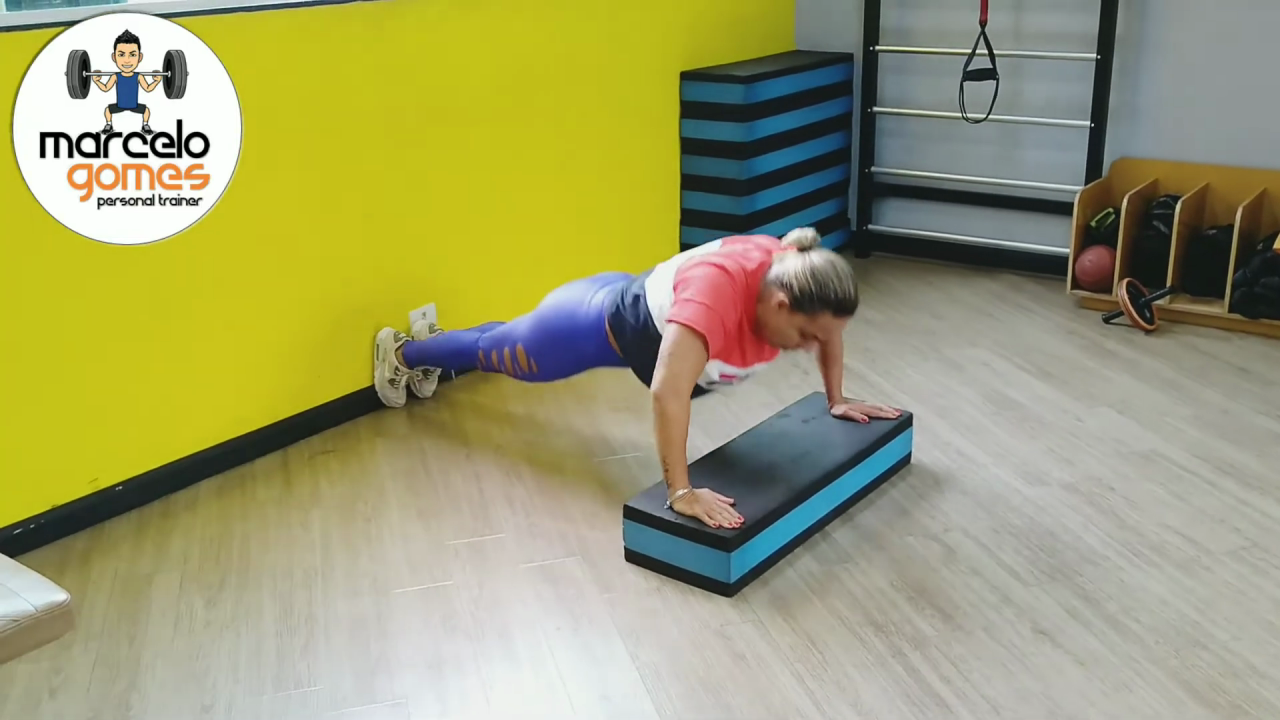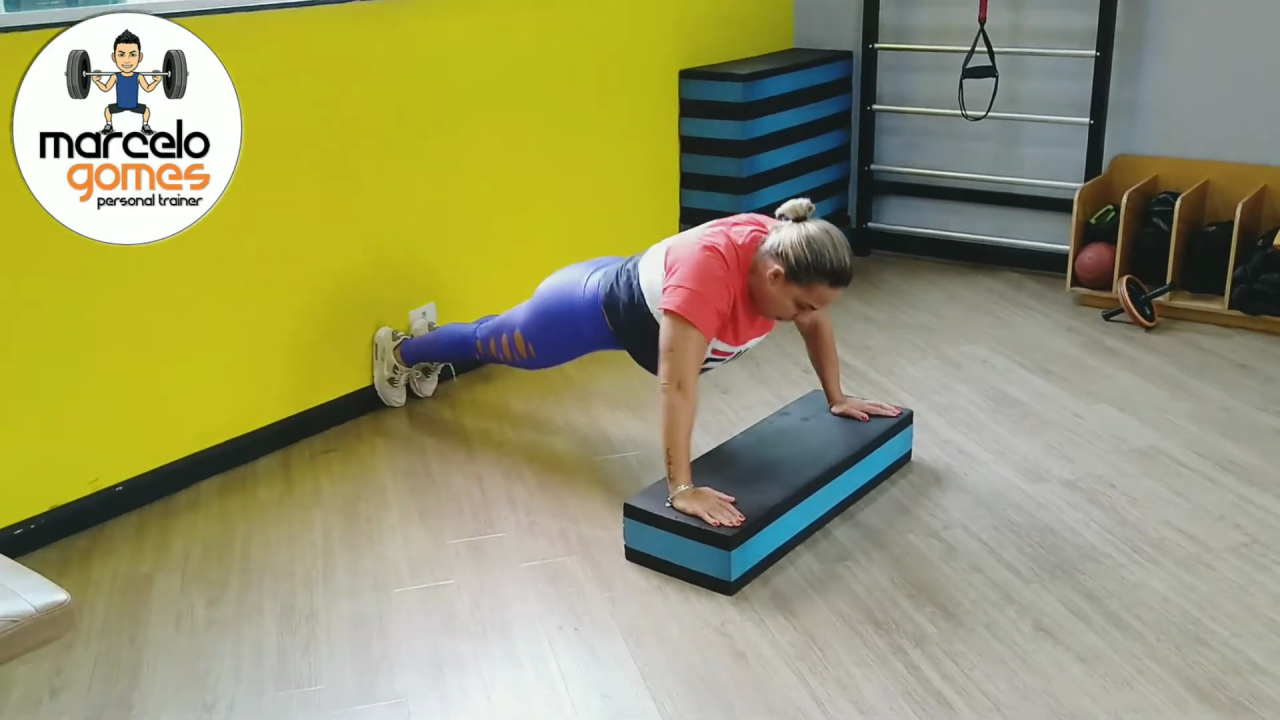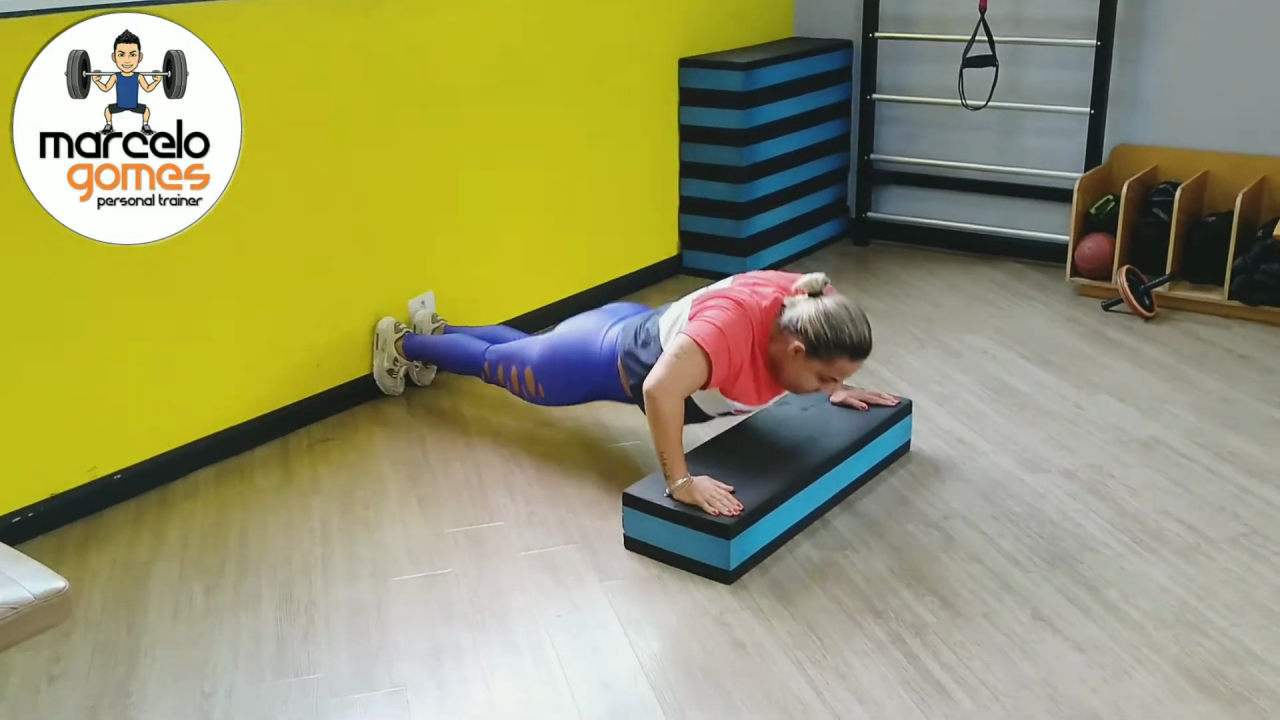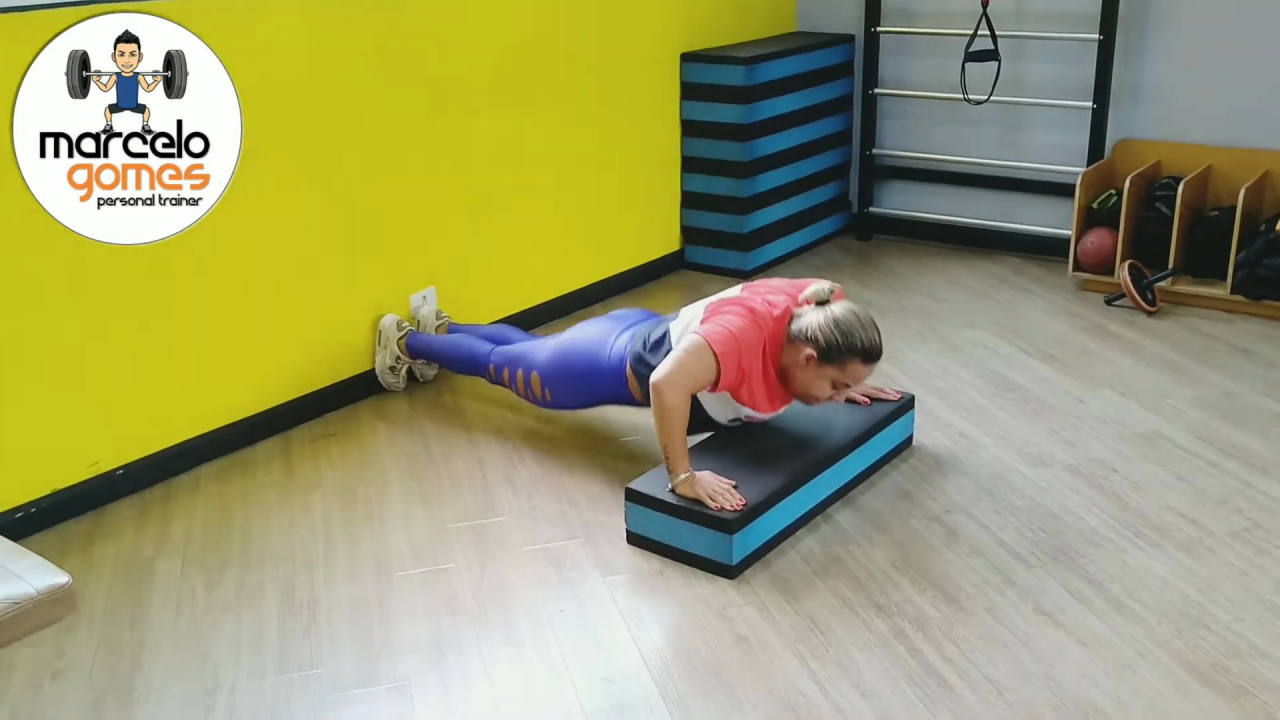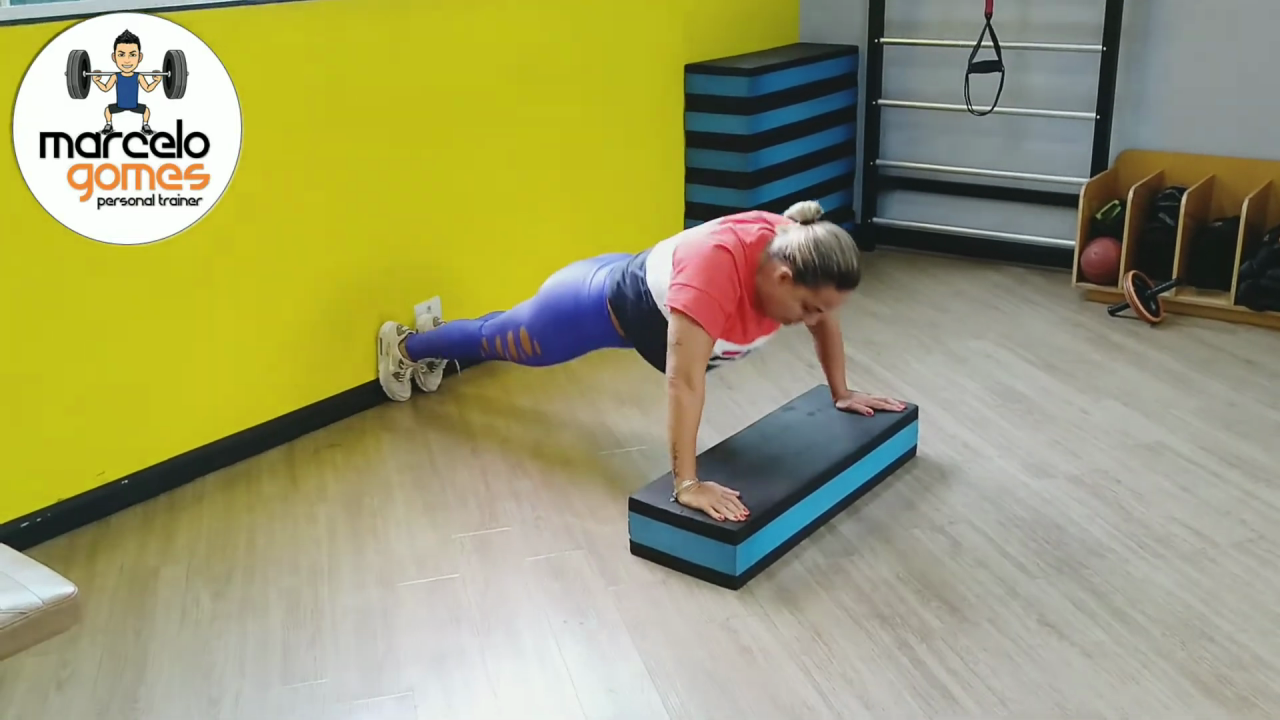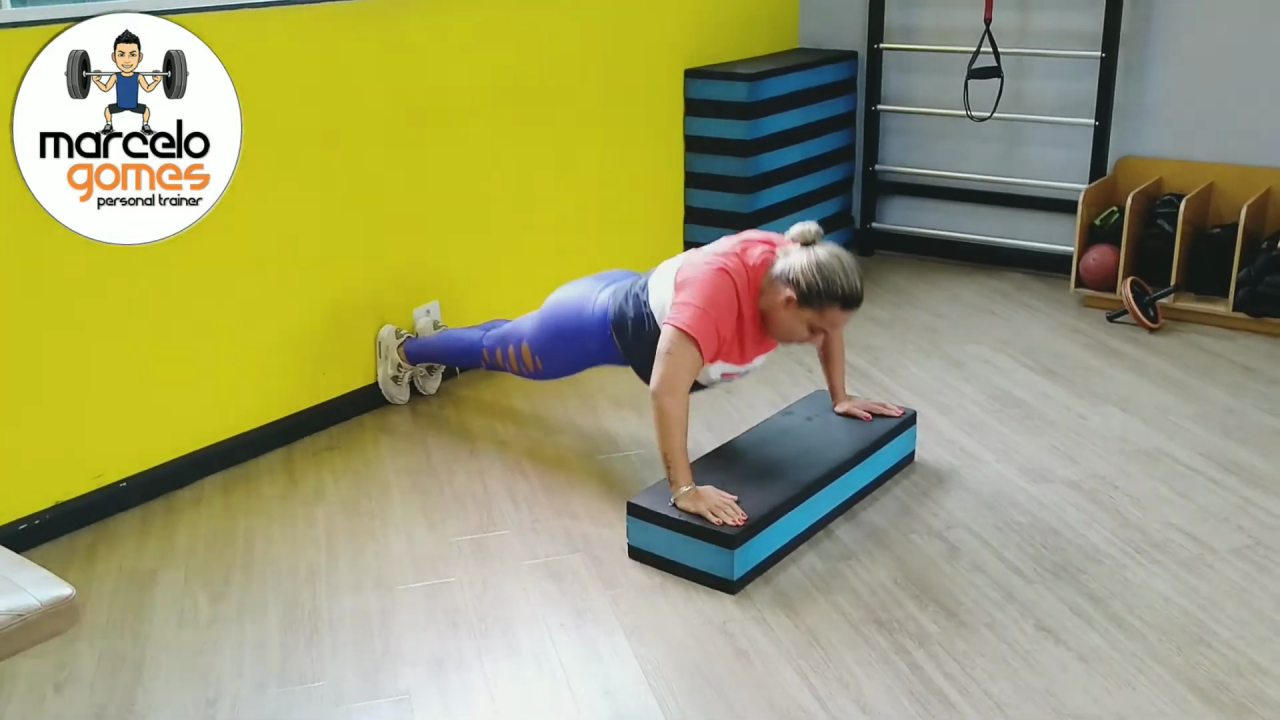
dt=0.5s
person 1, frame 1
left shoulder: (795, 277)
right shoulder: (719, 289)
left elbow: (828, 336)
right elbow: (669, 393)
left wrist: (838, 400)
right wrist: (681, 493)
left hip: (636, 317)
right hip: (596, 324)
left knee: (503, 344)
right knee: (492, 354)
left ankle: (432, 337)
right ankle: (403, 351)
person 1, frame 2
left shoulder: (789, 251)
right shoulder: (709, 268)
left elbow: (818, 326)
right elbow: (678, 385)
left wrist: (837, 398)
right wrist: (682, 489)
left hip: (629, 301)
right hip: (589, 307)
left knee: (497, 340)
right knee: (490, 344)
left ankle: (429, 337)
right ankle: (400, 351)
person 1, frame 3
left shoulder: (805, 307)
right shoulder: (734, 327)
right elbow: (658, 390)
left wrist: (842, 387)
right wrist: (681, 483)
left hip: (641, 330)
right hip: (606, 361)
left knee: (522, 343)
right knee: (494, 362)
left ankle: (437, 327)
right ankle: (402, 343)
person 1, frame 4
left shoulder: (811, 313)
right shoulder: (745, 333)
right elbow: (666, 384)
left wrist: (846, 382)
right wrist: (683, 477)
left hip: (649, 333)
right hip: (617, 365)
left knee: (530, 346)
right knee: (500, 366)
left ankle: (441, 325)
right ankle: (405, 341)
person 1, frame 5
left shoulder: (796, 251)
right shoulder: (718, 264)
left elbow: (826, 323)
right elbow: (684, 380)
left wrist: (842, 395)
right wrist: (687, 485)
left hip: (638, 297)
right hip: (595, 304)
left knee: (501, 336)
right knee: (495, 343)
left ankle: (438, 331)
right ankle: (406, 346)
person 1, frame 6
left shoulder: (797, 271)
right shoulder: (719, 285)
left elbow: (829, 330)
right elbow: (667, 389)
left wrist: (841, 398)
right wrist: (685, 489)
left hip: (635, 307)
right hip: (596, 323)
left knee: (504, 343)
right knee: (494, 351)
left ankle: (438, 333)
right ankle: (406, 348)
